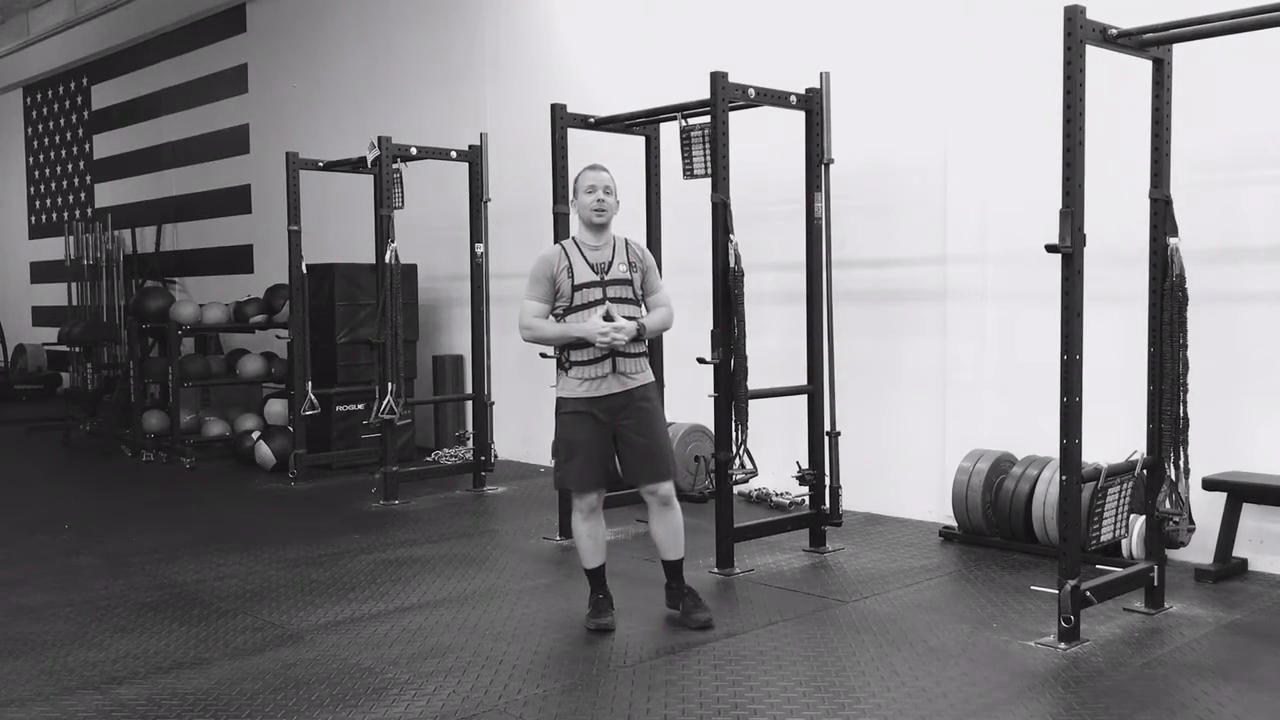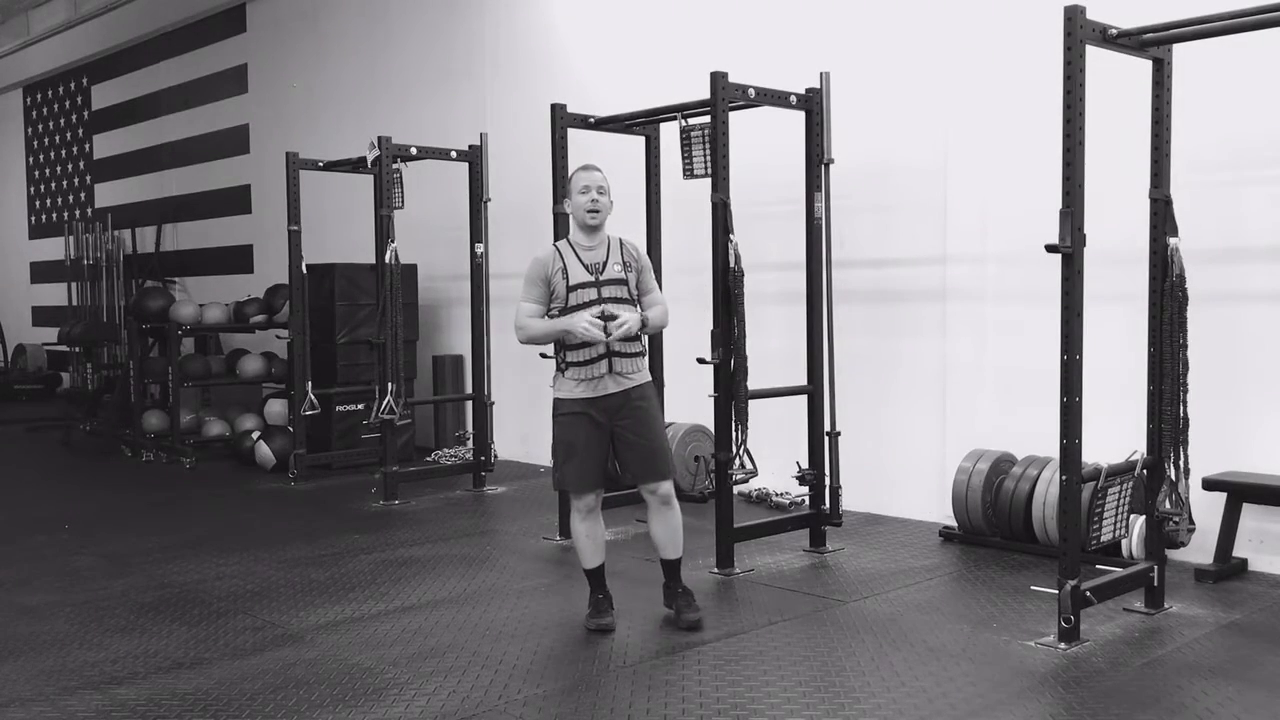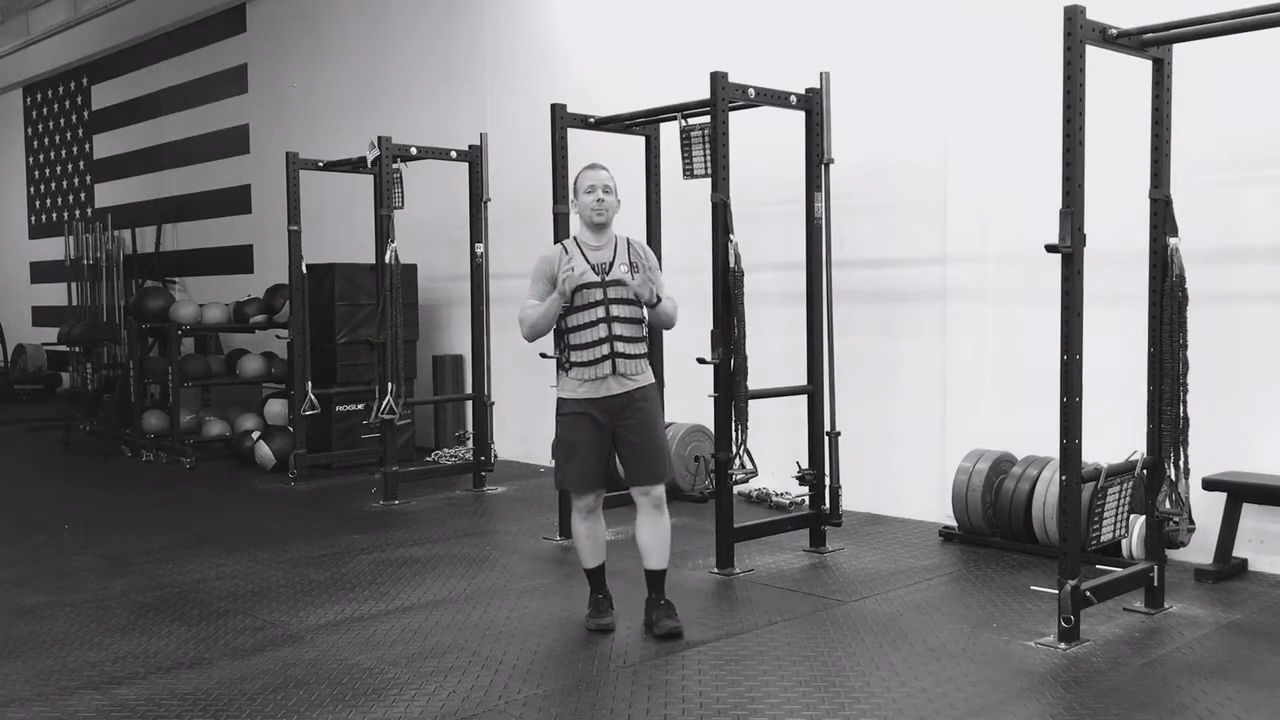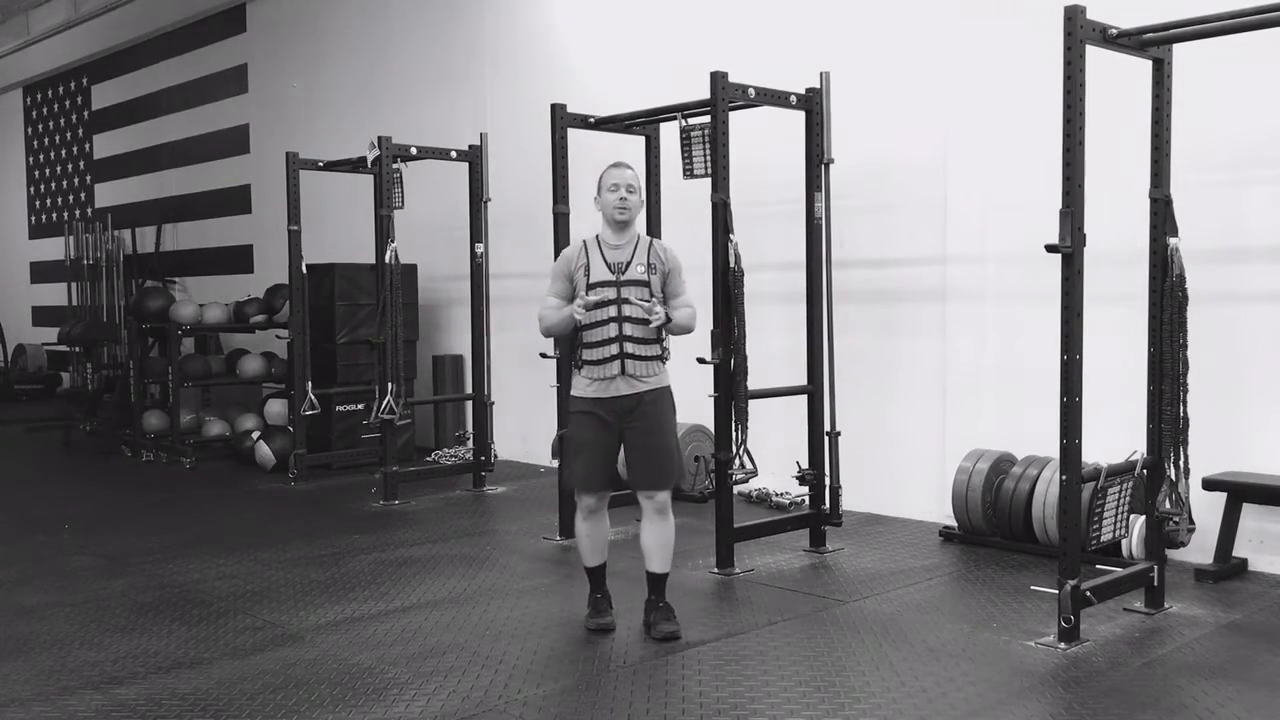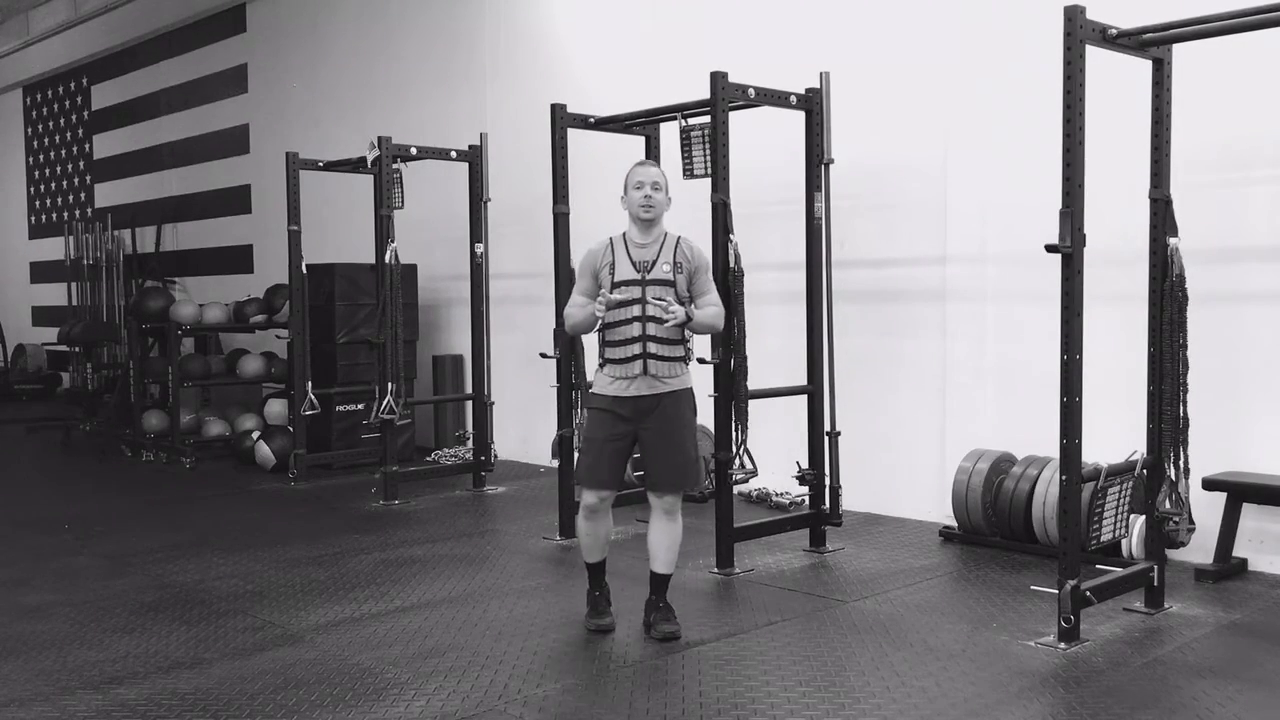
dt=0.4s
person 1, frame 1
left shoulder: (637, 254)
right shoulder: (552, 260)
left elbow: (665, 312)
right elbow: (529, 327)
left wrist: (636, 326)
right wrist: (583, 330)
left hip: (637, 388)
right hip: (579, 396)
left knee: (661, 490)
right knee: (586, 500)
left ankle: (677, 588)
right ankle: (599, 595)
person 1, frame 2
left shoulder: (633, 254)
right shoulder: (547, 262)
left elbow: (661, 312)
right elbow: (524, 328)
left wrist: (638, 320)
right wrist: (568, 324)
left hip: (634, 388)
right hip: (576, 396)
left knee: (660, 489)
right knee: (585, 500)
left ankle: (675, 587)
right ankle: (599, 595)
person 1, frame 3
left shoulder: (639, 253)
right shoulder: (553, 259)
left elbow: (670, 319)
right elbow: (528, 328)
left wrist: (653, 299)
right wrist: (561, 295)
left hip: (636, 390)
right hip: (580, 396)
left knee: (652, 495)
right knee: (586, 500)
left ankle: (657, 600)
right ankle: (599, 595)
person 1, frame 4
left shoulder: (662, 254)
right shoulder: (573, 256)
left elbow: (689, 316)
right elbow: (546, 323)
left wrist: (666, 317)
right wrist: (572, 313)
left hip: (649, 392)
right hip: (591, 395)
left knee: (656, 499)
right knee: (590, 501)
left ankle: (657, 601)
right ankle: (598, 594)
person 1, frame 5
left shoulder: (689, 253)
right shoulder: (599, 254)
left elbow: (716, 317)
right elbow: (570, 321)
left wrist: (686, 316)
right wrist: (592, 310)
left hip: (669, 393)
right hip: (610, 393)
left knee: (667, 501)
right knee: (594, 497)
left ankle: (658, 601)
right ankle: (597, 590)
